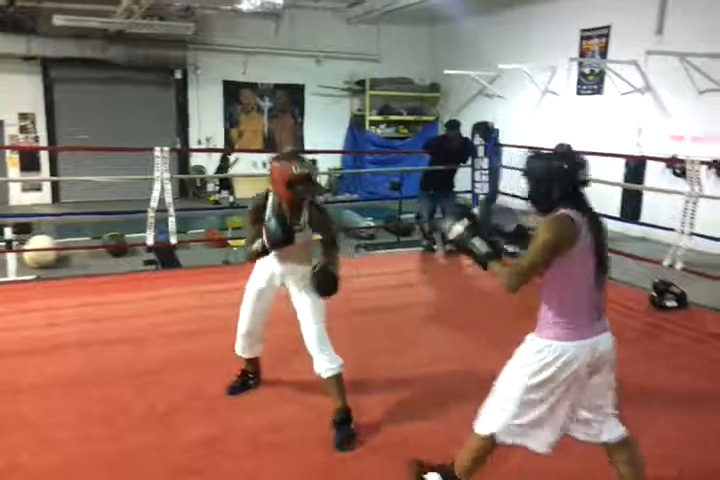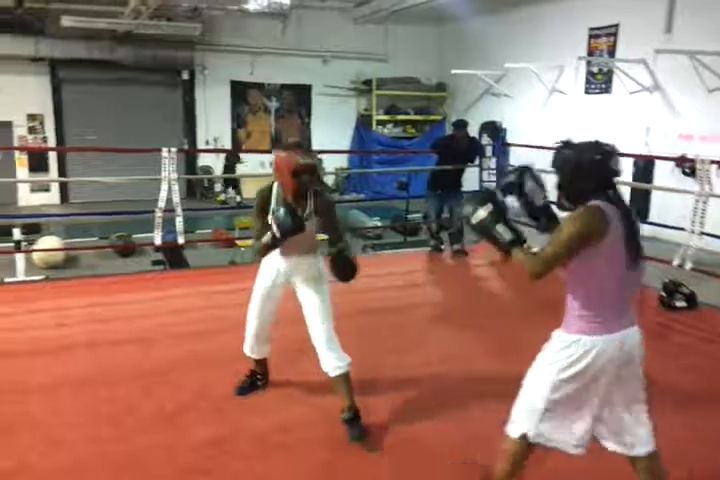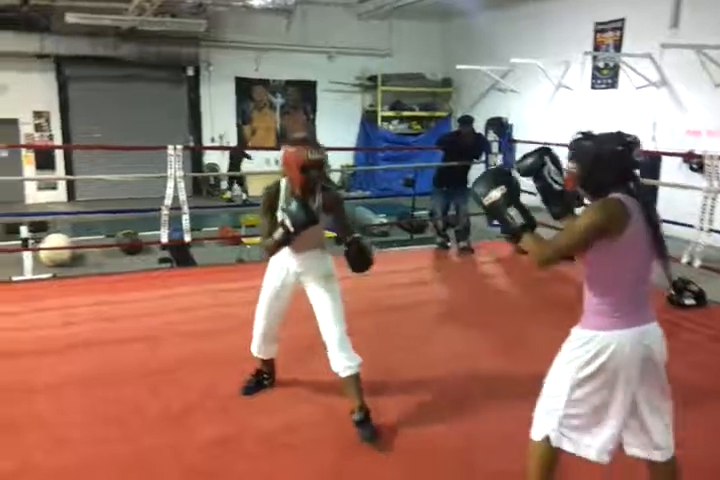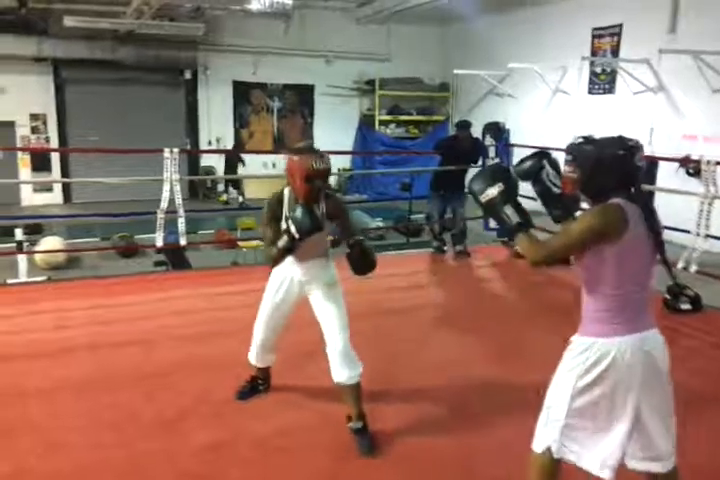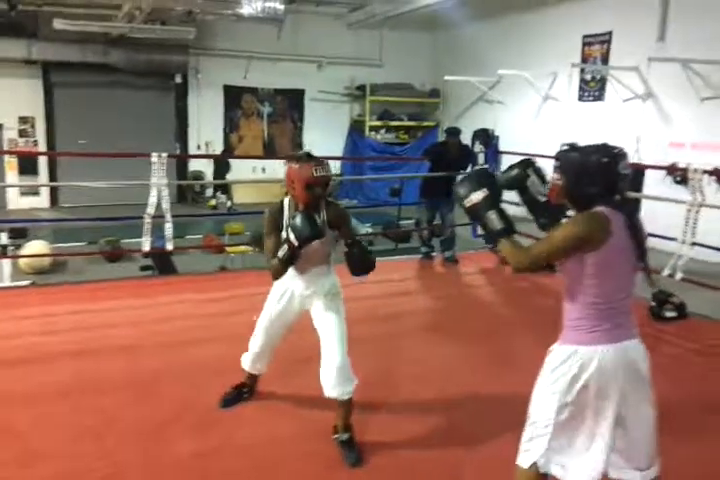
dt=0.1s
person 1, frame 1
left shoulder: (558, 225)
right shoulder: (587, 221)
left elbow: (513, 281)
left wrist: (477, 245)
left hip: (558, 348)
right hip: (598, 341)
left knee: (499, 416)
right knee: (604, 423)
person 1, frame 2
left shoulder: (588, 217)
right shoulder: (618, 212)
left elbow: (537, 268)
left wrist: (501, 231)
left hip: (585, 342)
right hip: (625, 337)
left knee: (529, 415)
right knee: (634, 428)
person 1, frame 3
left shoulder: (607, 210)
right shoulder: (639, 207)
left elbow: (547, 255)
left wrist: (511, 213)
right wrist: (557, 202)
left hip: (602, 340)
right hip: (645, 335)
left knee: (551, 423)
right knee: (653, 435)
person 1, frame 4
left shoulder: (606, 215)
right shoulder: (641, 211)
left elbow: (541, 255)
left wrist: (506, 211)
right wrist: (557, 203)
left hip: (602, 347)
right hip: (646, 342)
left knee: (552, 435)
right knee: (656, 443)
person 1, frame 5
left shoulder: (589, 224)
right shoulder: (626, 221)
left elbow: (524, 261)
left wrist: (489, 215)
left hip: (583, 354)
right hip: (627, 351)
left knee: (538, 449)
right knee: (637, 452)
person 2, frame 1
left shoulder: (315, 212)
right shoulder: (261, 205)
left elbow: (332, 244)
right elbow: (252, 254)
left wrist: (328, 266)
right wrist: (267, 242)
left hip: (302, 271)
right hip: (268, 267)
left knee: (317, 340)
right knee: (248, 325)
left ankle: (342, 415)
right ankle: (251, 373)
person 2, frame 2
left shoulder: (320, 202)
right shoulder: (266, 197)
left elbow: (335, 234)
right elbow: (260, 249)
left wrist: (340, 251)
right wrist: (276, 233)
left hip: (308, 267)
right hip: (274, 264)
left knee: (325, 337)
right knee: (256, 325)
left ankle: (351, 412)
right ankle: (260, 373)
person 2, frame 3
left shoulder: (329, 196)
right shoulder: (274, 194)
left elbow: (344, 228)
right elbow: (268, 247)
left wrist: (353, 243)
right wrist: (287, 229)
left hip: (318, 265)
right hip: (283, 263)
left knee: (336, 335)
right knee: (264, 324)
left ankle: (361, 413)
right ankle: (266, 373)
person 2, frame 4
left shoulder: (332, 204)
right shoulder: (277, 203)
left elbow: (349, 233)
right elbow: (272, 257)
left wrist: (357, 246)
right wrist: (292, 235)
left hip: (321, 274)
right hip: (287, 273)
left knee: (340, 345)
right knee: (263, 334)
left ankle: (358, 421)
right ankle: (261, 379)
person 2, frame 5
left shoulder: (334, 212)
right shoulder: (277, 214)
left elbow: (350, 242)
right elbow: (274, 271)
left wrist: (357, 251)
right wrist: (294, 244)
left hip: (324, 288)
right hip: (289, 286)
left knee: (336, 359)
right knee: (260, 343)
left ankle: (344, 432)
right ankle: (247, 387)
person 3, frame 1
left shoulder: (464, 143)
right shoulder: (438, 142)
left hip: (446, 186)
right hip: (429, 184)
right knee: (426, 217)
right ankle: (428, 243)
person 3, frame 2
left shoulder: (471, 143)
right shoulder: (446, 141)
left hip: (454, 185)
right hip: (437, 184)
left knee: (456, 217)
right knee: (433, 216)
left ankle: (457, 245)
right ankle: (435, 243)
person 3, frame 3
left shoulder: (478, 140)
right shoulder: (452, 138)
left hip: (460, 182)
right hip: (443, 180)
left knee: (463, 214)
right knee: (440, 213)
left ankle: (463, 242)
right ankle: (442, 240)
person 3, frame 4
left shoulder: (474, 144)
right shoulder: (449, 142)
left hip: (457, 186)
right hip: (440, 184)
left knee: (459, 218)
right knee: (436, 217)
left ankle: (459, 246)
right ankle: (438, 244)
person 3, frame 5
left shoulder: (464, 151)
right shoulder: (438, 148)
right elbow: (426, 156)
left hip: (446, 192)
right hip: (430, 190)
left knee: (448, 224)
right knee: (426, 222)
left ankle: (448, 252)
right ankle: (426, 250)
